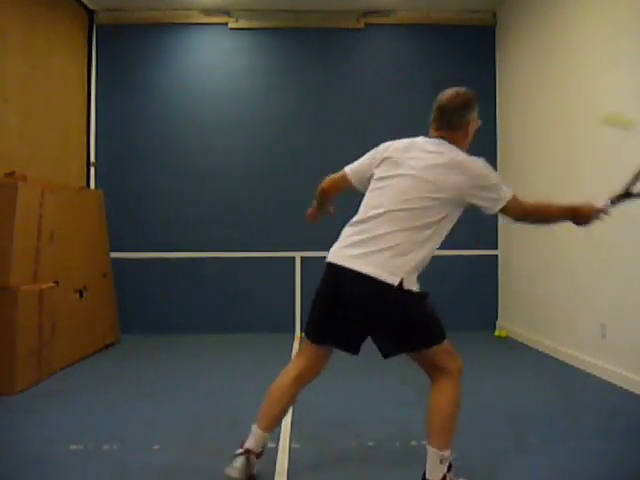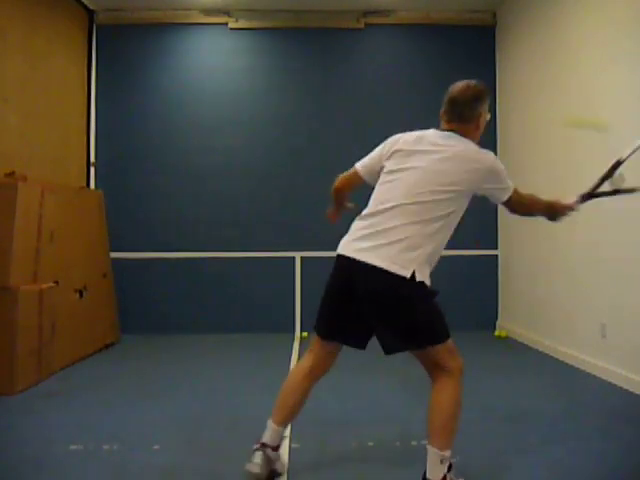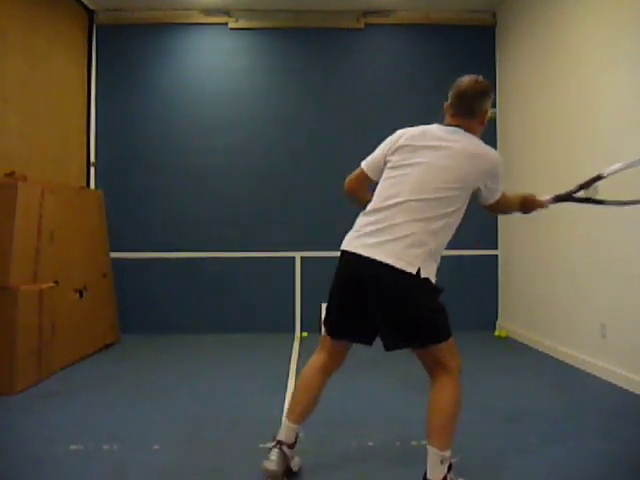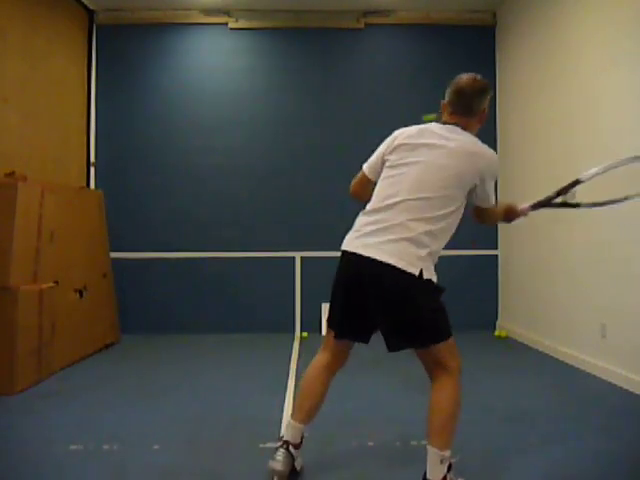
dt=0.1s
person 1, frame 1
left shoulder: (393, 149)
right shoulder: (470, 170)
left elbow: (329, 186)
right elbow: (519, 211)
left wrist: (318, 207)
right wrist: (574, 212)
left hip: (340, 267)
right hip: (387, 283)
left knee: (305, 364)
right knee: (447, 370)
person 1, frame 2
left shoulder: (401, 141)
right shoulder: (481, 163)
left elbow: (342, 185)
right elbow: (518, 204)
left wrist: (338, 206)
right wrist: (554, 207)
left hip: (351, 260)
right hip: (398, 278)
left knee: (315, 360)
right knee: (448, 370)
person 1, frame 3
left shoulder: (405, 136)
right shoulder: (486, 159)
left elbow: (353, 187)
right elbow: (499, 207)
right wrist: (528, 202)
left hip: (356, 254)
right hip: (403, 272)
left knee: (328, 356)
right knee: (447, 370)
person 1, frame 4
left shoulder: (403, 135)
right shoulder: (482, 158)
left elbow: (358, 189)
right elbow: (485, 216)
right wrist: (509, 212)
left hip: (357, 255)
right hip: (405, 272)
left knee: (331, 356)
right knee: (446, 369)
